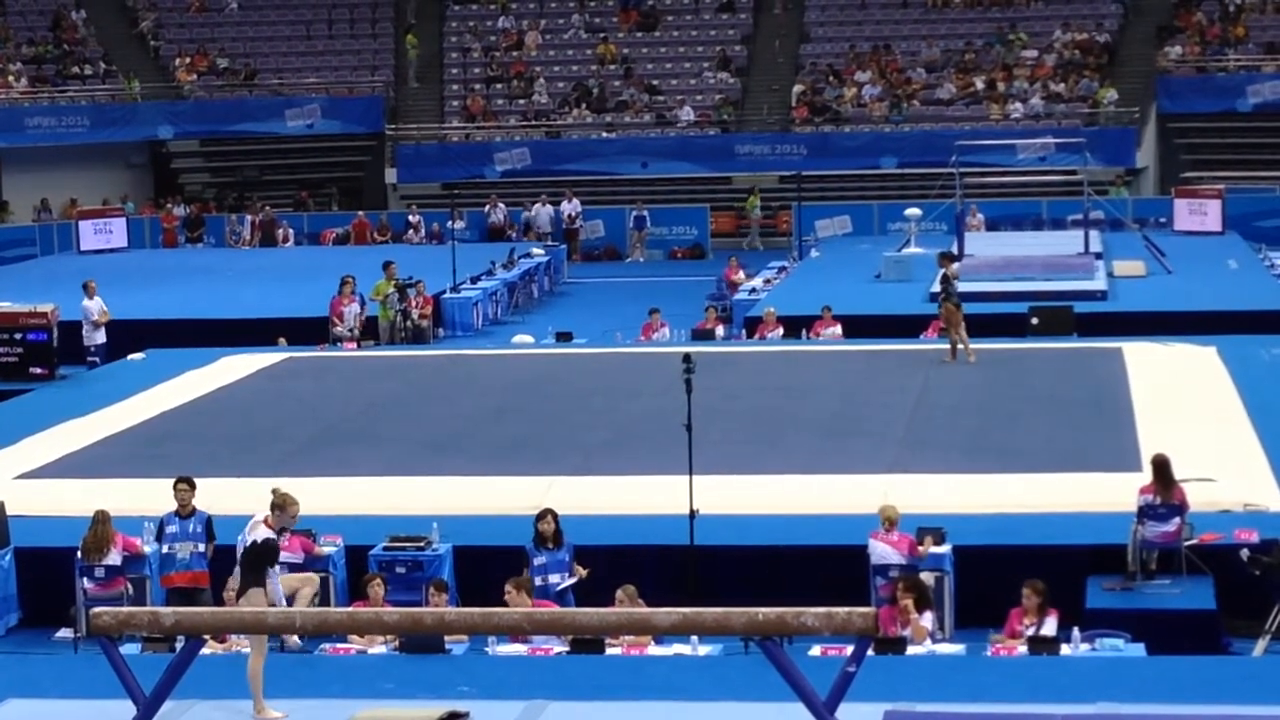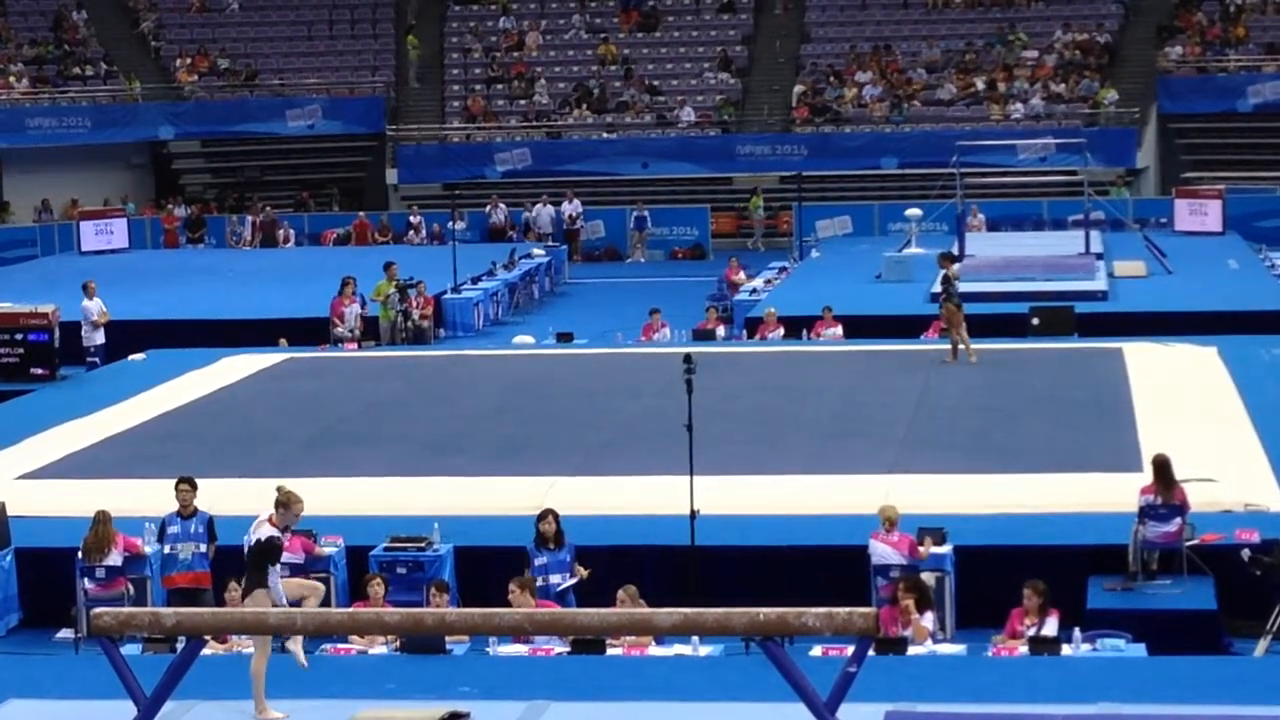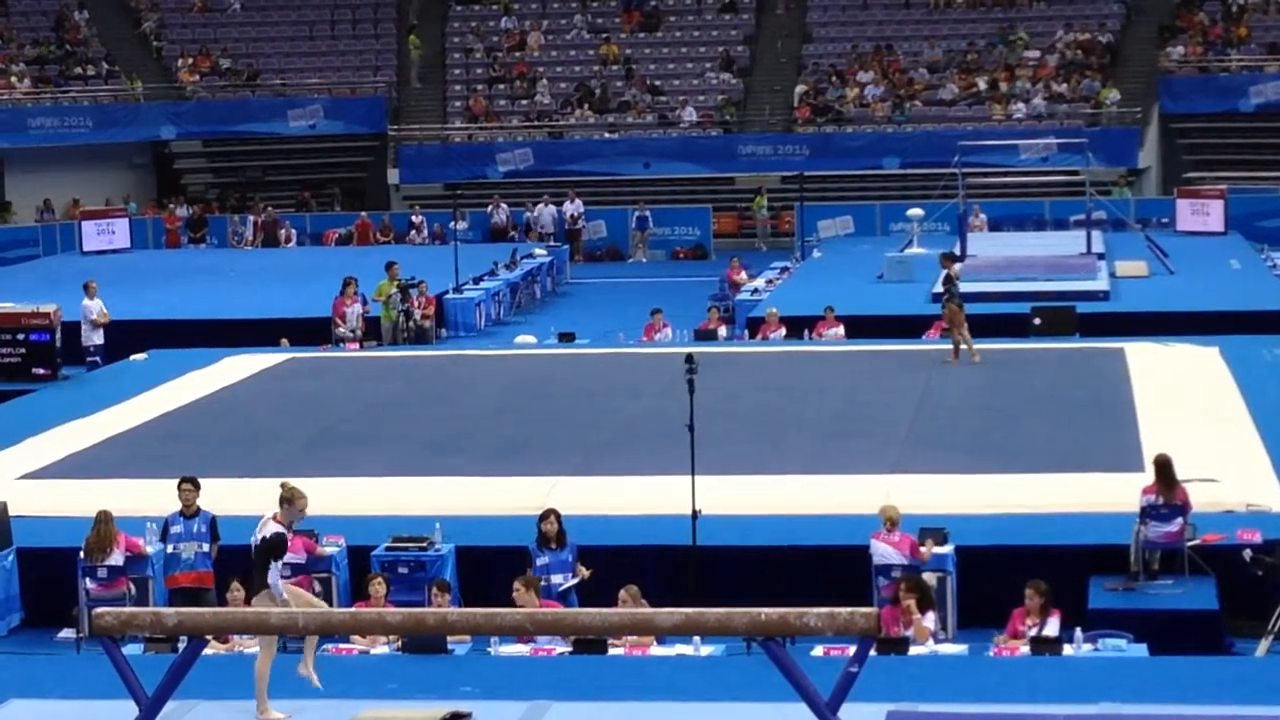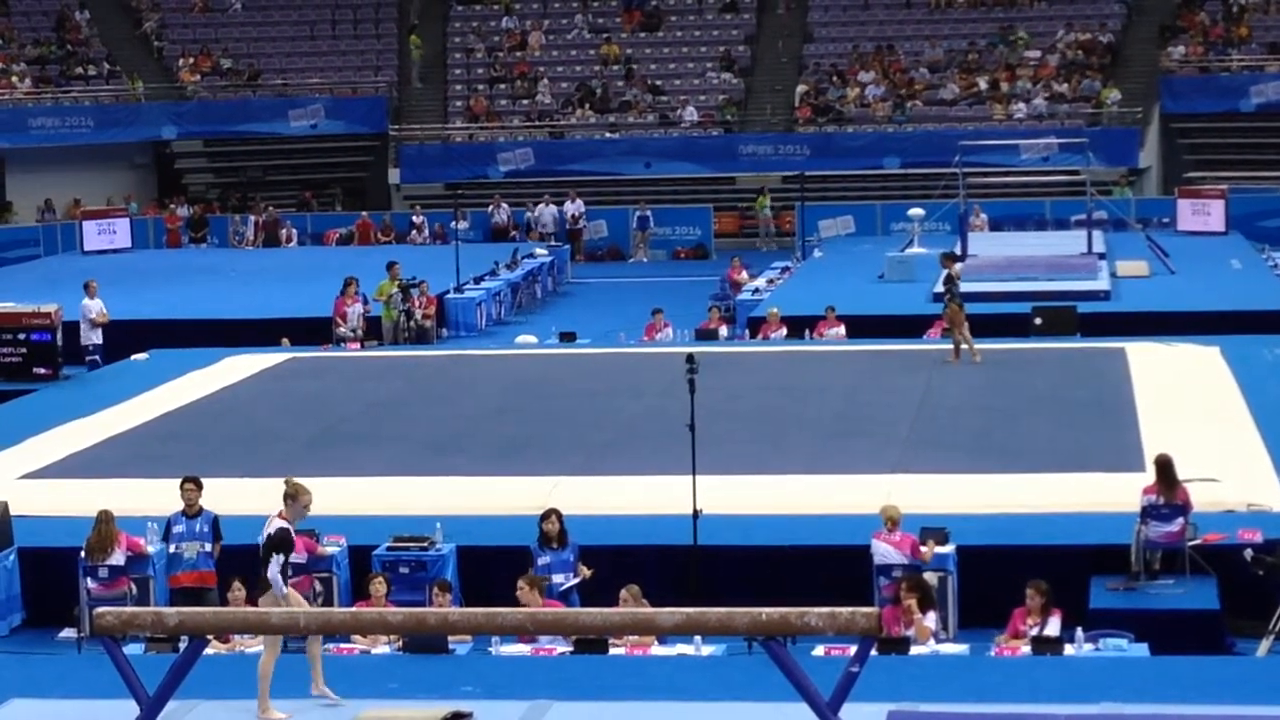
dt=0.1s
person 1, frame 1
left shoulder: (258, 520)
right shoulder: (269, 543)
left elbow: (241, 542)
right elbow: (274, 581)
left wrist: (239, 570)
left hip: (258, 584)
right hip: (253, 591)
left knee: (312, 579)
right knee: (259, 651)
person 1, frame 2
left shoulder: (263, 520)
right shoulder: (273, 540)
left elbow: (246, 543)
right elbow: (273, 580)
left wrist: (251, 571)
left hip: (260, 584)
right hip: (258, 592)
right knee: (263, 650)
left ankle: (295, 640)
person 1, frame 3
left shoulder: (269, 519)
right shoulder: (278, 537)
left elbow: (254, 543)
right elbow: (273, 578)
right wrist: (287, 603)
left hip: (271, 585)
right hip: (265, 592)
left knee: (322, 610)
right knee: (268, 651)
left ankle: (307, 664)
person 1, frame 4
left shoulder: (276, 520)
right shoulder: (282, 533)
left elbow: (262, 545)
right elbow: (273, 572)
right wrist: (284, 596)
left hip: (279, 588)
right hip: (272, 591)
left knee: (315, 631)
right knee: (272, 650)
left ankle: (318, 685)
